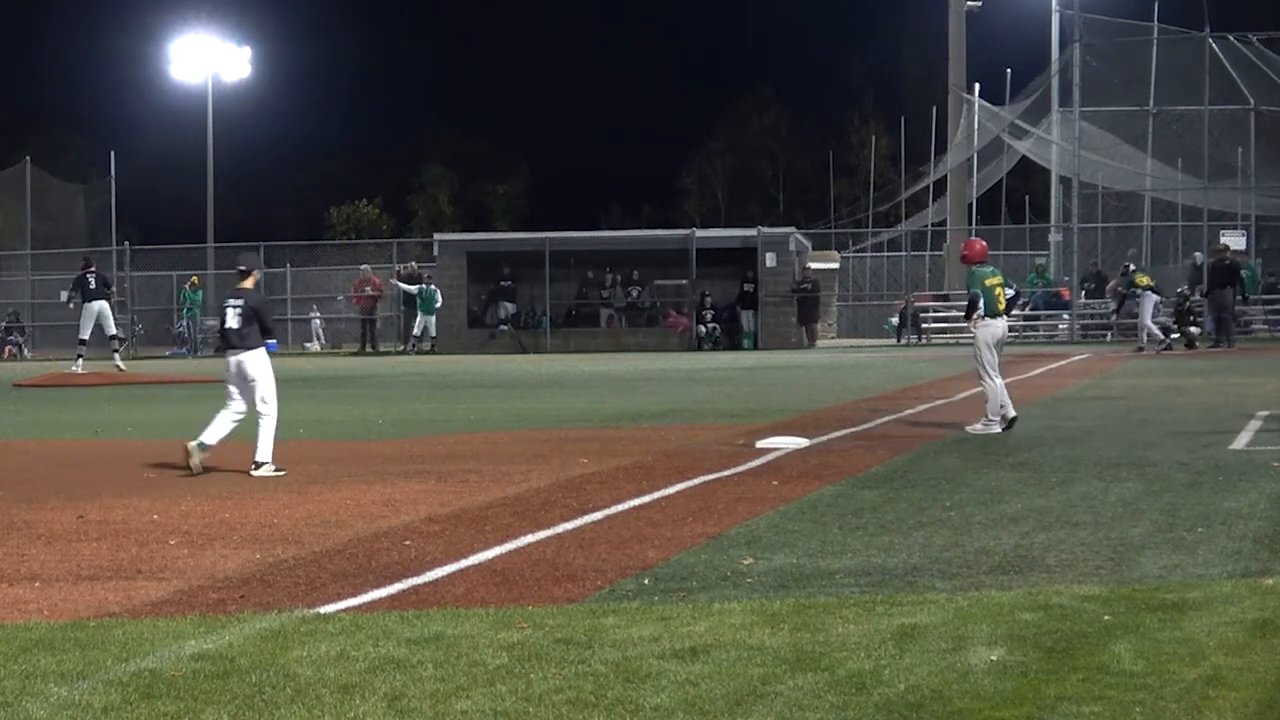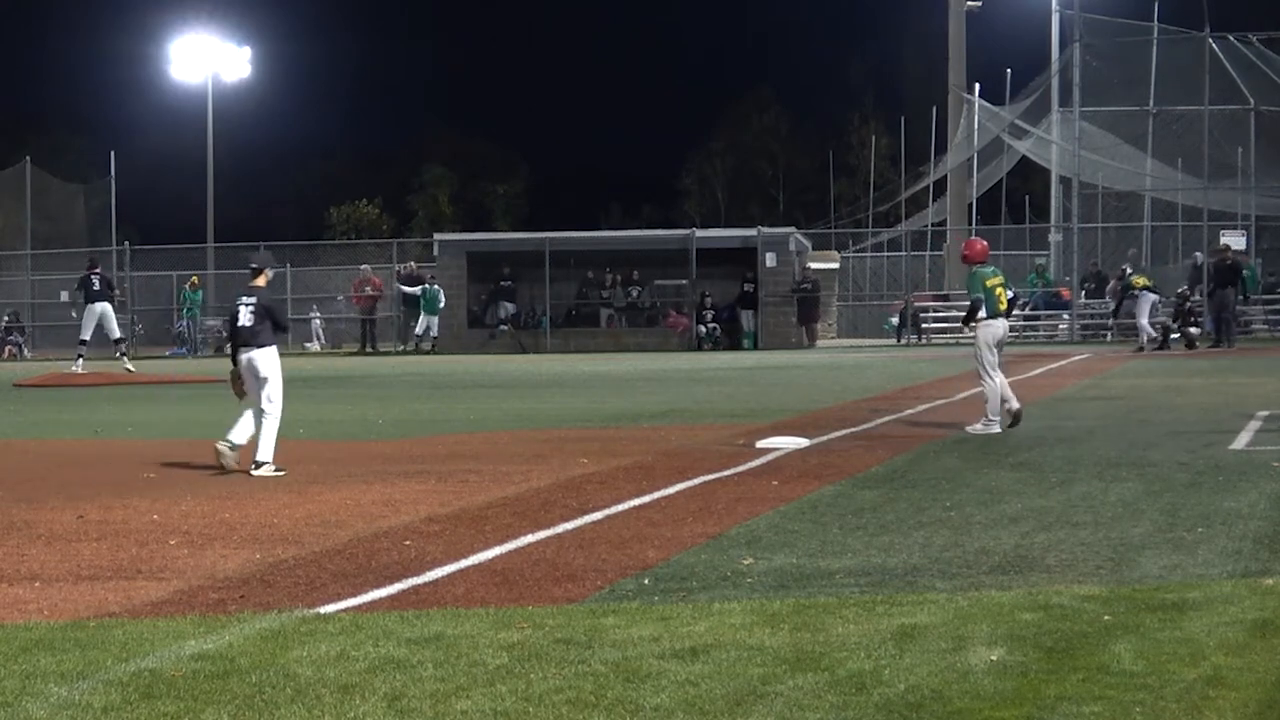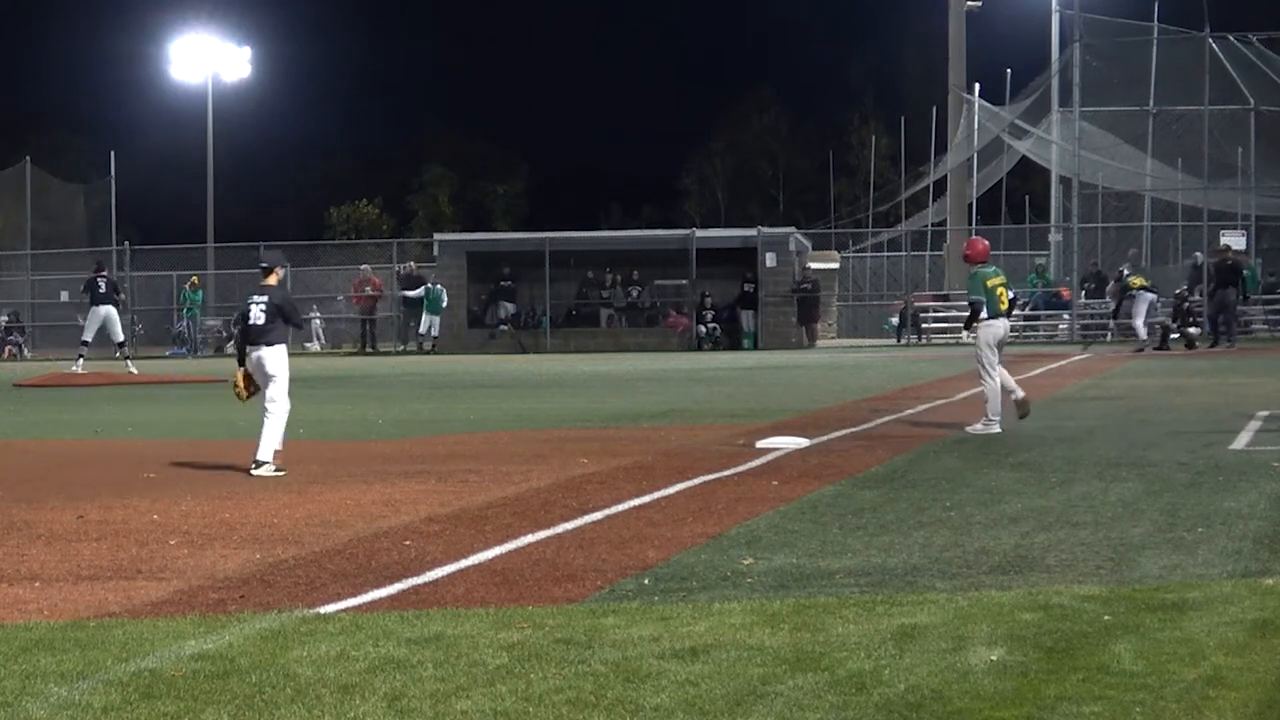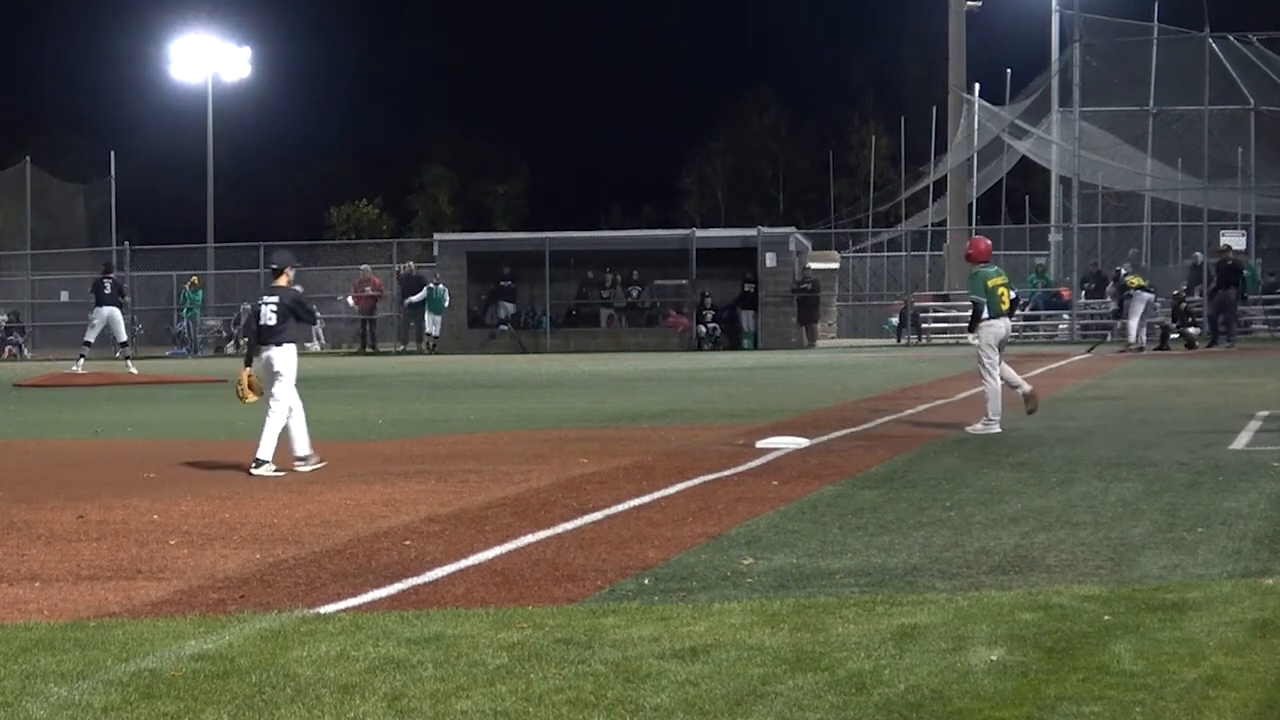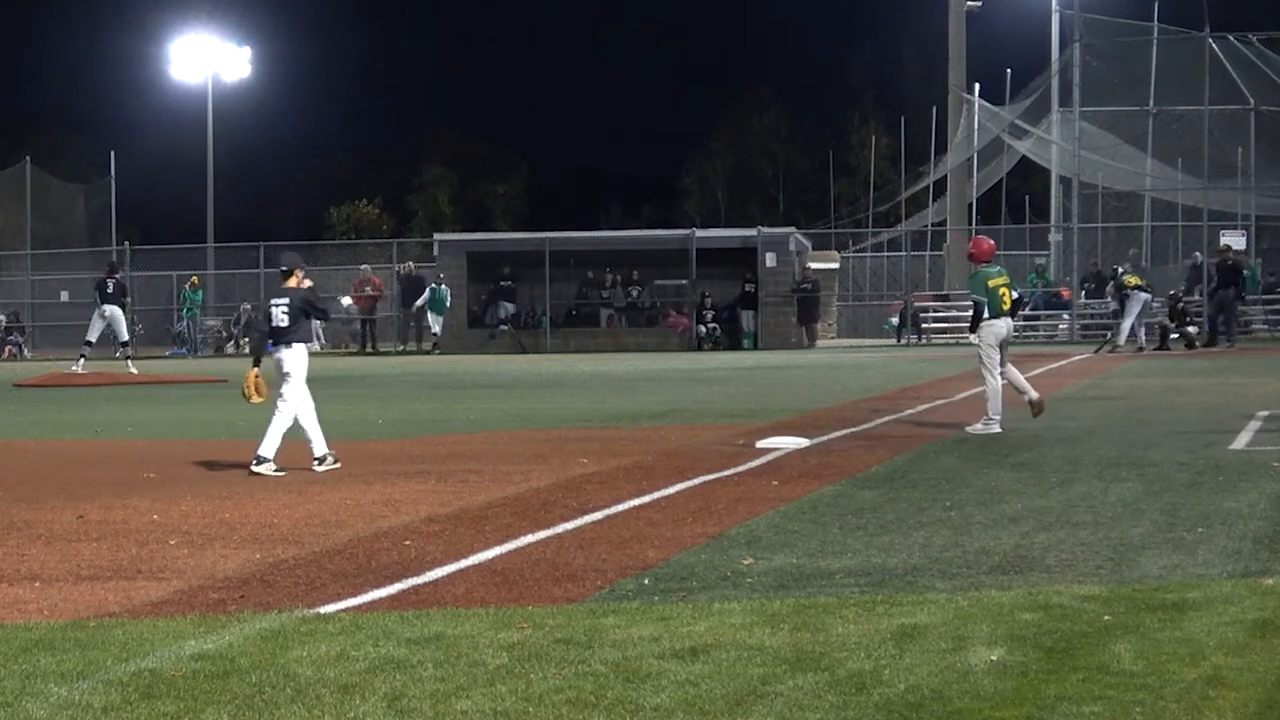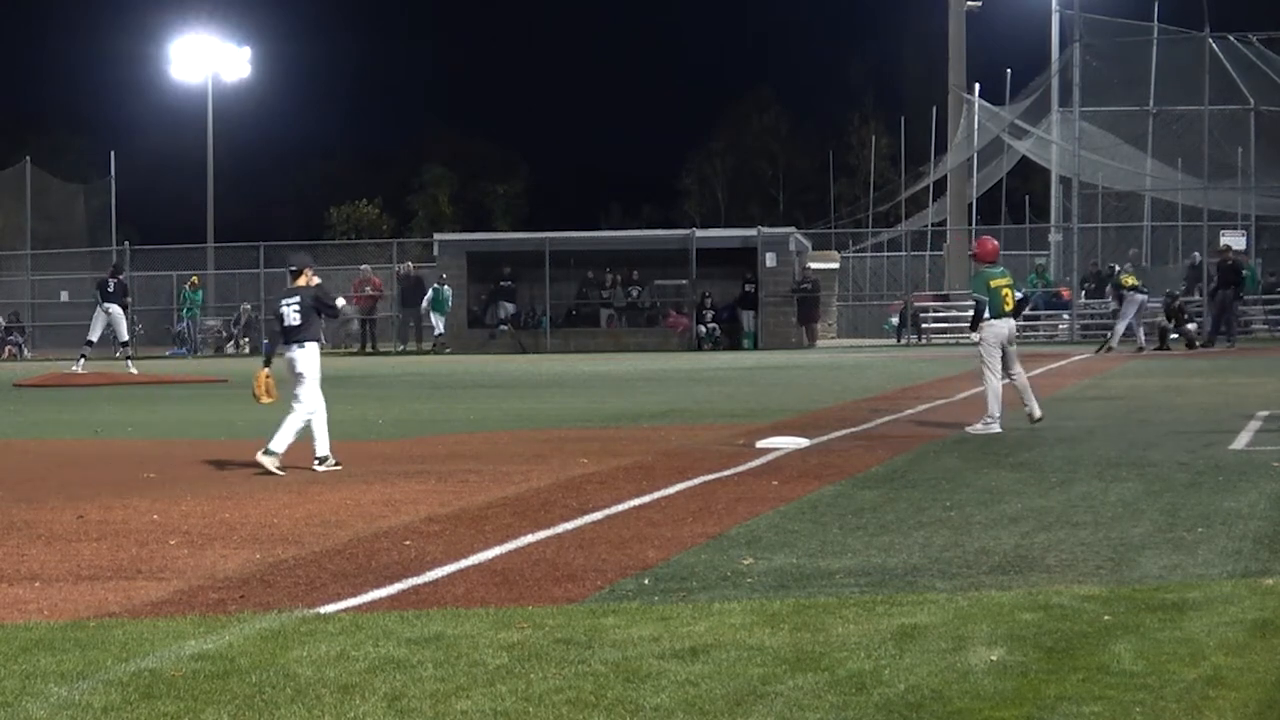
dt=0.1s
person 1, frame 1
left shoulder: (227, 299)
right shoulder: (255, 298)
left elbow: (223, 334)
right elbow: (270, 332)
left hip: (232, 357)
right hip: (254, 356)
left knee: (234, 409)
right knee: (267, 410)
left ankle: (200, 446)
right ankle: (262, 463)
person 1, frame 2
left shoulder: (240, 298)
right shoulder: (267, 297)
left elbow: (232, 333)
right elbow: (284, 327)
left wrist: (235, 363)
left hip: (243, 355)
right hip: (265, 354)
left knee: (256, 407)
right knee: (271, 409)
left ankle: (230, 444)
right ankle: (263, 462)
person 1, frame 3
left shoulder: (252, 297)
right shoulder: (279, 295)
left elbow: (241, 332)
right elbow: (298, 323)
left wrist: (241, 363)
left hip: (254, 353)
right hip: (274, 352)
left knee: (279, 405)
right knee: (274, 408)
left ankle: (264, 454)
right ankle: (261, 463)
person 1, frame 4
left shoulder: (262, 297)
right shoulder: (291, 295)
left elbow: (252, 332)
right elbow: (312, 318)
left wrist: (248, 364)
left hip: (265, 354)
right hip: (284, 353)
left knee: (293, 405)
right knee: (278, 407)
left ankle: (304, 456)
right ankle: (261, 461)
person 1, frame 5
left shoulder: (273, 299)
right shoulder: (302, 296)
left elbow: (264, 334)
right elbow: (324, 315)
left wrist: (256, 364)
right wrist: (311, 290)
left hip: (279, 353)
right hip: (296, 352)
left knee: (305, 406)
right knee: (286, 408)
left ankle: (321, 456)
right ankle: (262, 459)
person 1, frame 6
left shoulder: (283, 300)
right shoulder: (311, 293)
left elbow: (275, 334)
right elbow: (334, 312)
left wrist: (267, 364)
right wrist: (320, 286)
left hip: (291, 352)
right hip: (307, 351)
left knee: (316, 406)
right knee: (303, 408)
left ankle: (323, 457)
right ankle: (271, 452)
person 2, frame 1
left shoulder: (975, 274)
right shoulder: (995, 272)
left elbow: (974, 299)
left wrist: (967, 317)
right wrist: (1005, 314)
left hip: (986, 326)
right hip: (1001, 324)
left knee: (988, 375)
right knee: (993, 372)
left ankle: (991, 422)
right ankle: (1007, 410)
person 2, frame 2
left shoulder: (976, 275)
right shoulder: (996, 272)
left elbow: (976, 304)
right elbow: (1012, 297)
left wrist: (965, 322)
left hip: (987, 327)
right hip: (1002, 324)
left knee: (988, 375)
right knee: (994, 371)
left ankle: (992, 422)
right ankle: (1011, 404)
person 2, frame 3
left shoulder: (976, 276)
right shoulder: (998, 272)
left elbow: (977, 306)
right elbow: (1012, 298)
left wrist: (966, 328)
left hip: (987, 326)
right hip: (1003, 324)
left knee: (988, 375)
right knee: (993, 366)
left ankle: (991, 422)
right ankle: (1018, 394)
person 2, frame 4
left shoulder: (977, 276)
right shoulder: (1000, 272)
left elbow: (978, 307)
right elbow: (1014, 298)
left wrist: (971, 329)
left hip: (988, 327)
right hip: (1005, 324)
left knee: (990, 374)
right knee: (996, 365)
left ankle: (991, 422)
right ankle: (1025, 389)
person 2, frame 5
left shoulder: (978, 276)
right shoulder: (1002, 272)
left elbow: (979, 307)
right elbow: (1017, 298)
left wrist: (972, 330)
left hip: (989, 327)
right hip: (1006, 324)
left knee: (991, 375)
right knee: (1003, 366)
left ankle: (991, 422)
right ankle: (1031, 396)
person 2, frame 6
left shoulder: (981, 276)
right shoulder: (1006, 273)
left elbow: (980, 306)
right elbow: (1022, 299)
left wrist: (973, 328)
right wrist: (1012, 318)
left hip: (991, 327)
right hip: (1009, 325)
left knee: (992, 375)
right knee: (1014, 369)
left ankle: (991, 422)
right ankle: (1033, 409)
